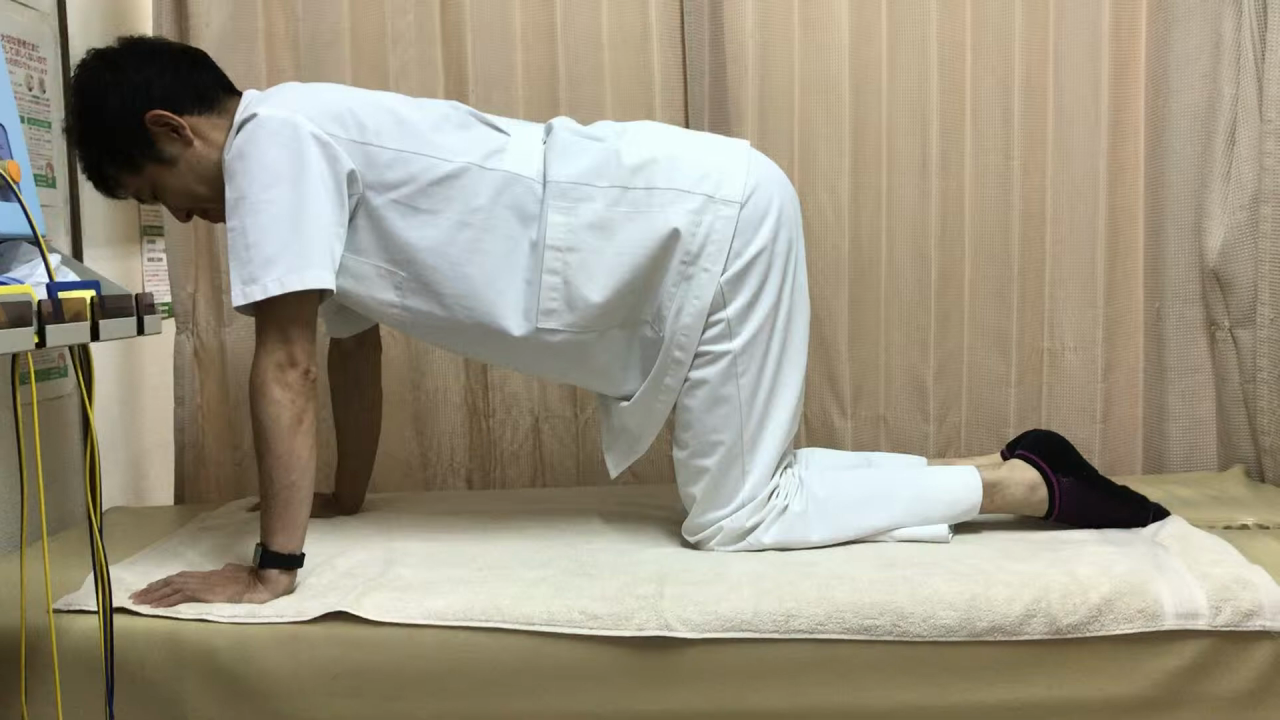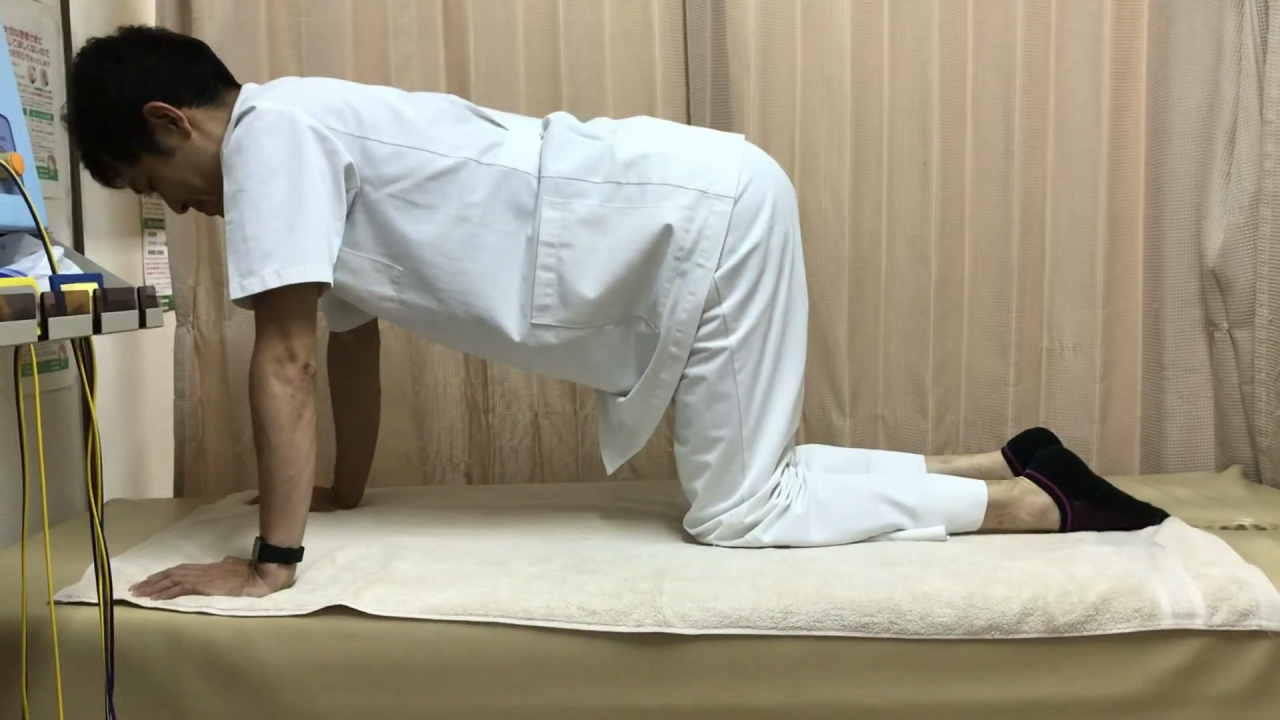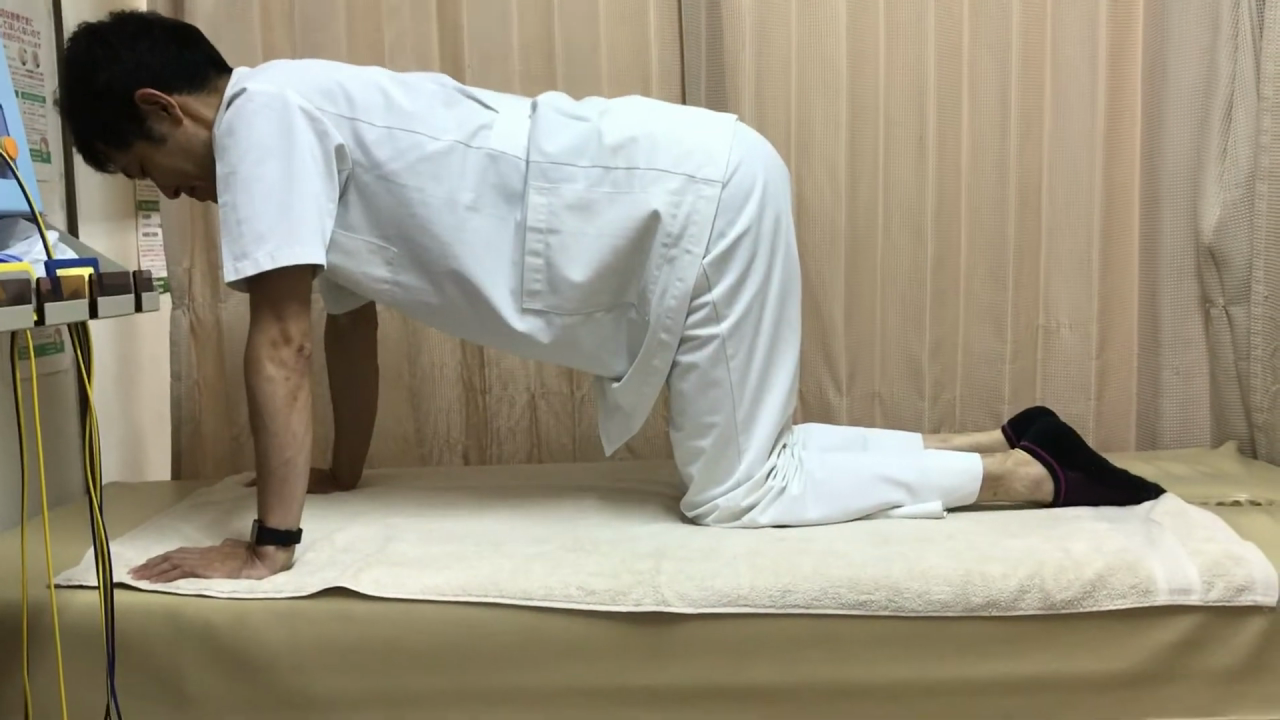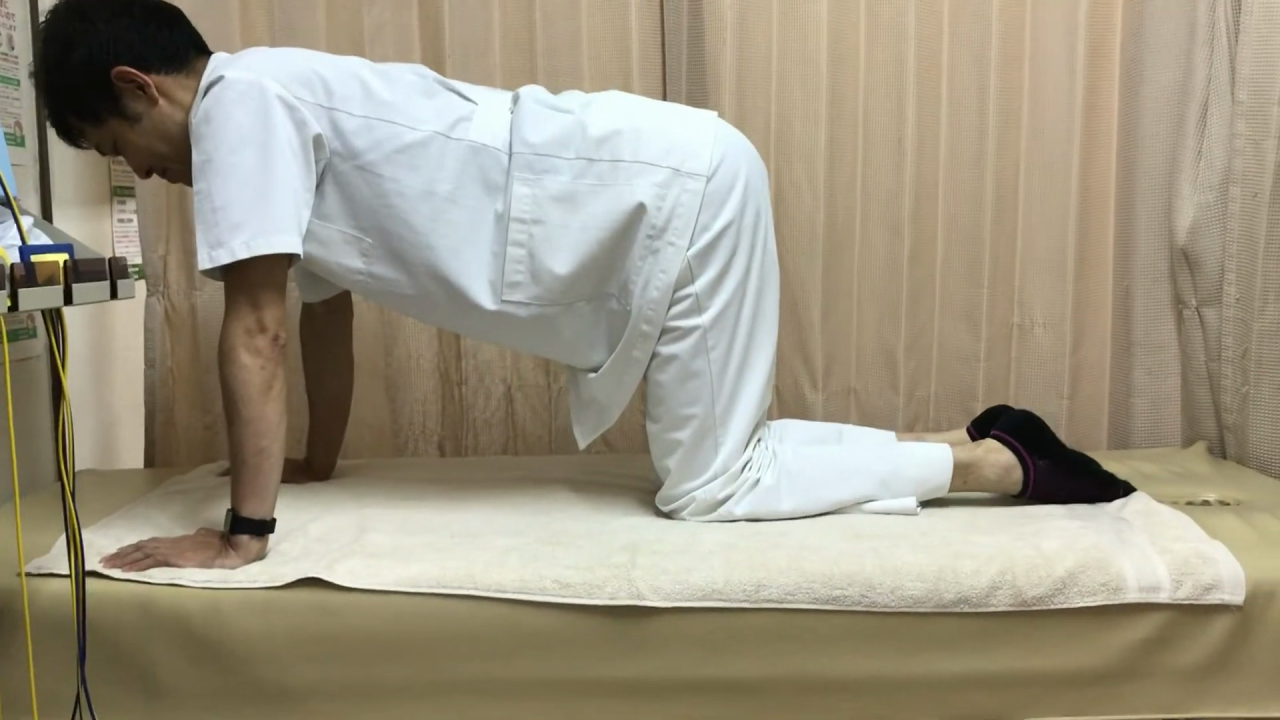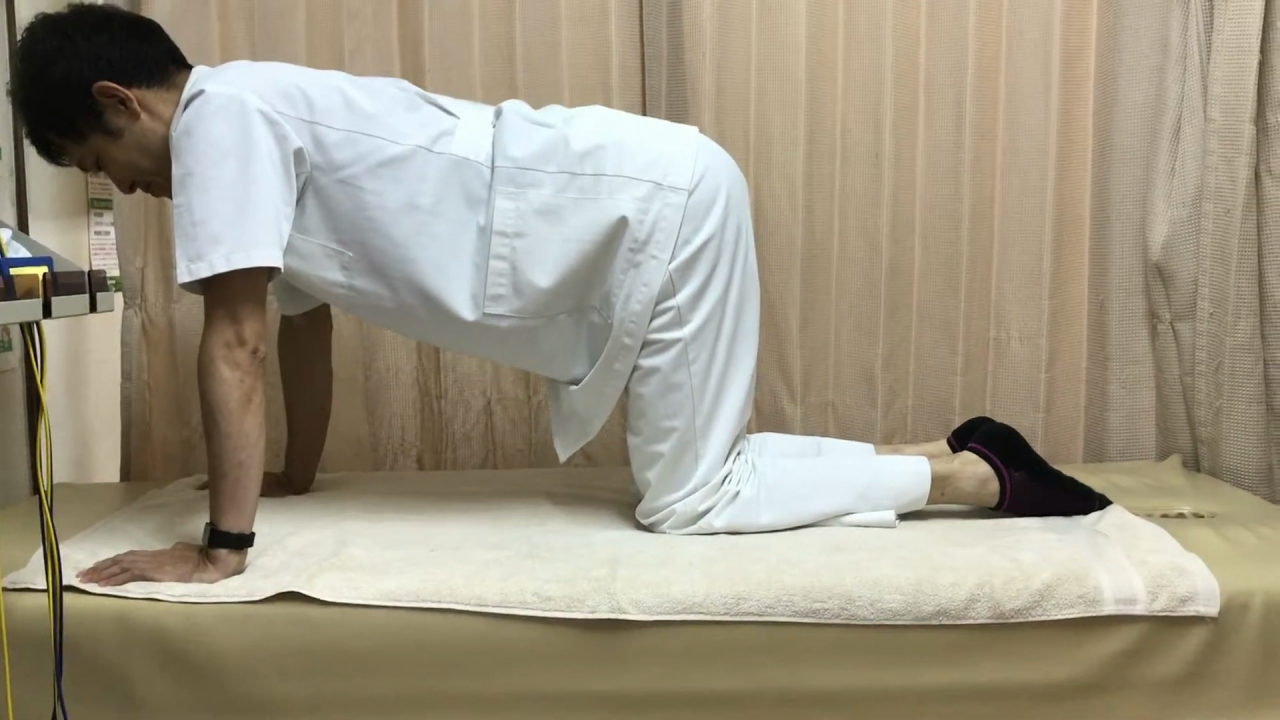
dt=1s
person 1, frame 1
left shoulder: (269, 135)
right shoulder: (320, 148)
left elbow: (283, 367)
right elbow: (352, 342)
left wrist: (273, 562)
right wrist: (346, 494)
left hip: (710, 215)
right hip: (695, 220)
left knee: (734, 519)
right knee: (744, 487)
left ankle: (1026, 486)
right ankle: (1006, 463)
person 1, frame 2
left shoulder: (267, 130)
right shoulder: (316, 141)
left elbow: (284, 361)
right elbow: (349, 338)
left wrist: (272, 557)
right wrist: (344, 489)
left hip: (708, 210)
right hip: (698, 211)
left knee: (735, 514)
right knee: (745, 482)
left ankle: (1034, 503)
right ankle: (1003, 463)
person 1, frame 3
left shoulder: (260, 114)
right shoulder: (312, 122)
left elbow: (279, 345)
right elbow: (348, 319)
left wrist: (270, 539)
right wrist: (343, 470)
left hip: (700, 194)
right hip: (689, 193)
left knee: (732, 495)
right knee: (742, 462)
left ankle: (1029, 474)
right ankle: (1003, 438)
person 1, frame 4
left shoulder: (237, 97)
right shoulder: (287, 107)
left elbow: (252, 333)
right elbow: (323, 306)
left wrist: (244, 529)
right wrist: (316, 460)
left hip: (680, 186)
right hip: (661, 193)
left knee: (707, 488)
right knee: (715, 457)
left ankle: (999, 465)
right ankle: (975, 441)
person 1, frame 5
left shoulder: (218, 111)
right shoulder: (265, 120)
left elbow: (232, 345)
right elbow: (303, 319)
left wrist: (222, 543)
right wrist: (295, 473)
left hip: (660, 202)
right hip: (641, 208)
left knee: (687, 500)
right knee: (694, 470)
left ankle: (977, 476)
right ankle: (949, 451)
